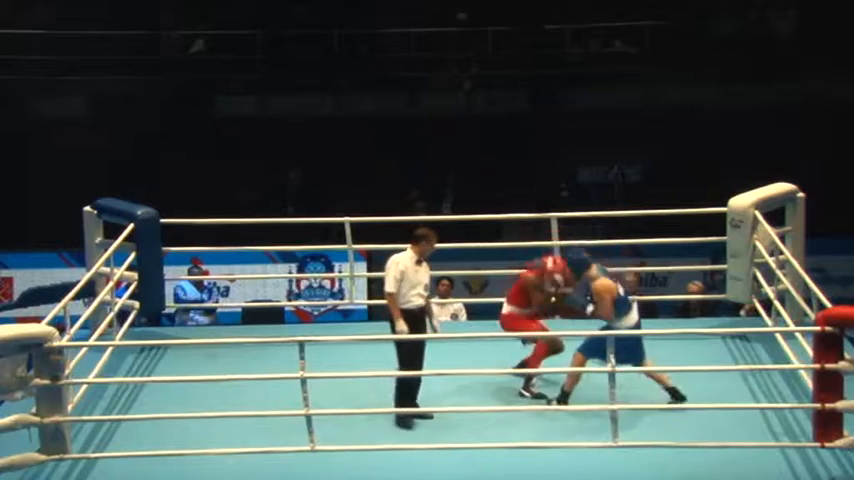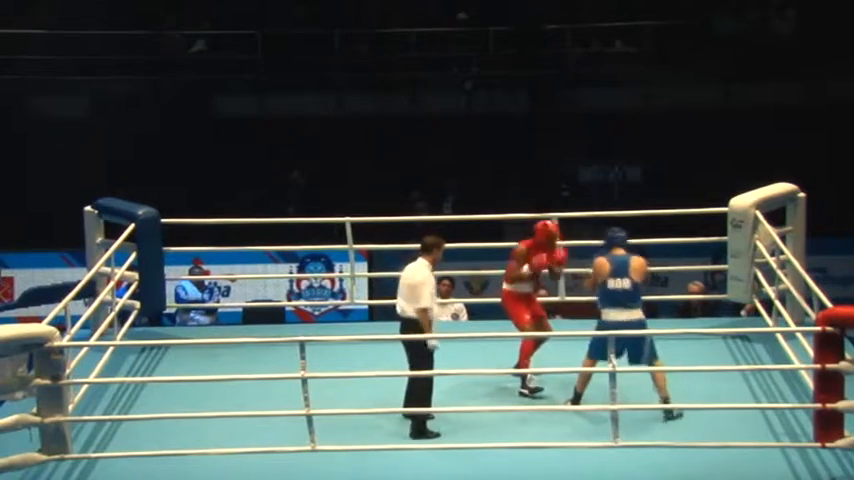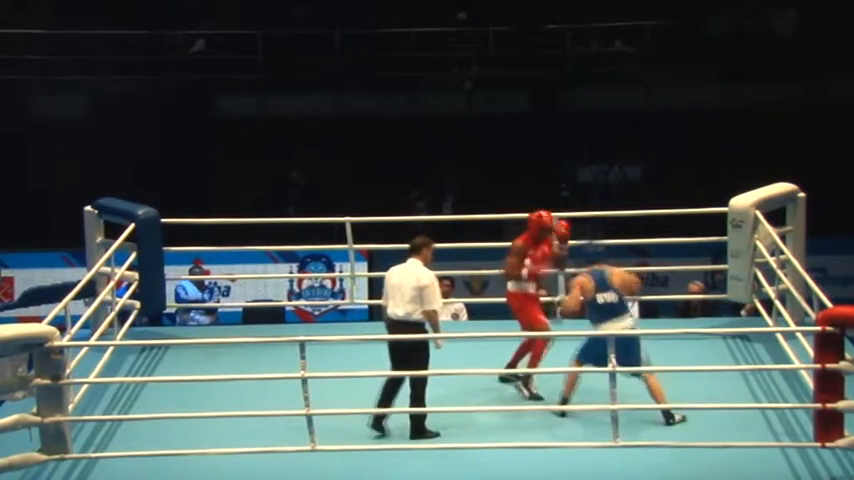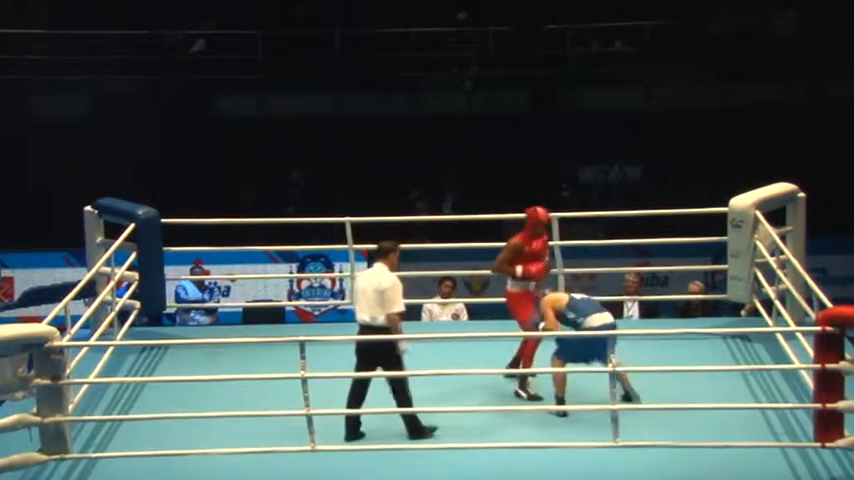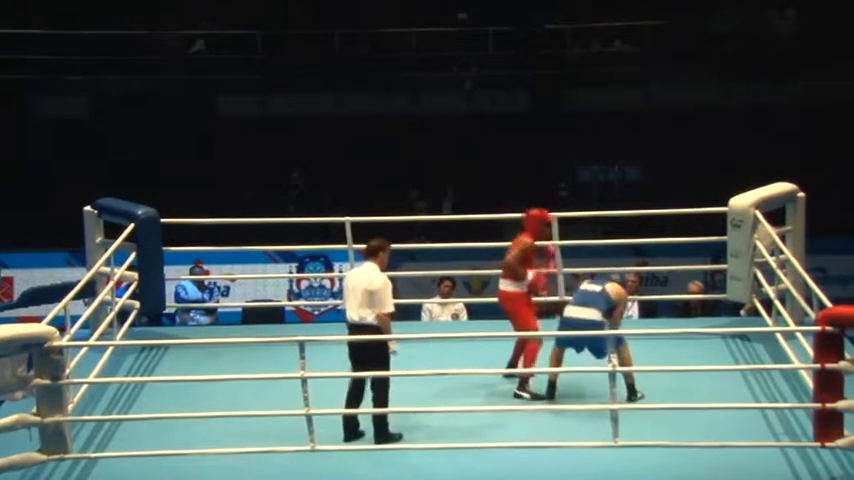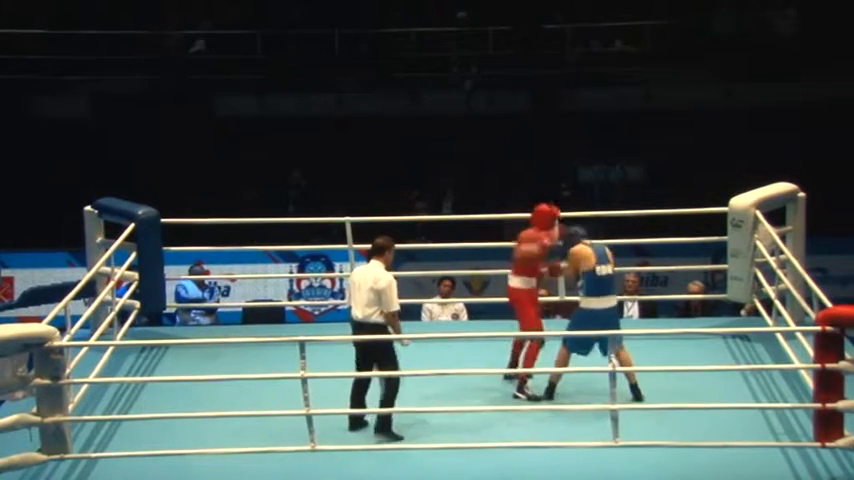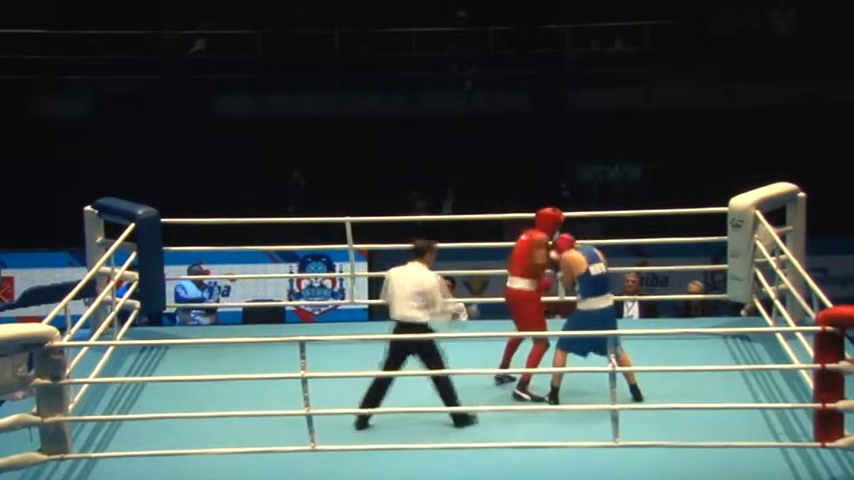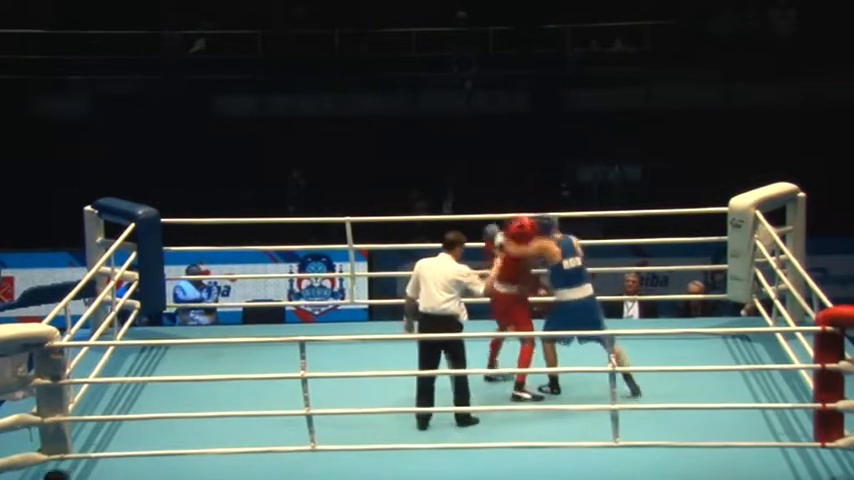
dt=0.5s
person 1, frame 1
left shoulder: (423, 265)
right shoulder: (398, 261)
right elbow: (390, 293)
left wrist: (432, 319)
right wrist: (398, 320)
left hip: (418, 317)
right hip: (404, 317)
left knee: (417, 365)
right knee: (406, 365)
left ankle: (411, 406)
right ankle: (401, 411)
person 1, frame 2
left shoulder: (410, 268)
right shoulder: (425, 275)
right elbow: (423, 309)
right wrist: (430, 336)
left hip: (406, 325)
right hip: (416, 327)
left knee: (416, 371)
right knee: (424, 376)
left ankle: (411, 410)
right ankle: (418, 428)
person 1, frame 3
left shoulder: (392, 272)
right shoulder: (426, 276)
left elbow: (385, 305)
right elbow: (430, 311)
right wrist: (437, 335)
left hip: (395, 329)
right hip: (415, 331)
left knee: (395, 376)
right knee: (418, 381)
left ankle: (379, 419)
right ankle: (418, 429)
person 1, frame 4
left shoulder: (361, 277)
right shoulder: (390, 279)
left elbow: (359, 308)
right elbow: (392, 316)
right wrist: (400, 340)
left hip: (364, 335)
right hip: (383, 336)
left knee: (359, 382)
right knee: (399, 384)
left ankle: (351, 429)
right ankle: (415, 429)
person 1, frame 5
left shoulder: (350, 275)
right shoulder: (380, 279)
left elbow: (348, 306)
right elbow: (383, 316)
right wrist: (390, 340)
left hip: (354, 333)
right hip: (373, 335)
left knee: (357, 382)
right knee: (380, 386)
left ankle: (350, 430)
right ankle: (381, 433)
person 1, frame 6
left shoulder: (357, 272)
right shoulder: (386, 278)
right elbow: (390, 313)
right wrist: (400, 335)
left hip: (358, 329)
right hip: (377, 332)
left knee: (362, 375)
right knee: (391, 379)
left ankle: (356, 420)
right ankle: (383, 426)
person 1, frame 7
left shoulder: (394, 273)
right shoulder: (430, 278)
left elbow: (387, 300)
right elbow: (439, 310)
right wrist: (455, 311)
left hip: (400, 330)
right hip: (419, 331)
left knee: (386, 374)
right knee: (439, 373)
left ankle: (362, 417)
right ankle: (459, 416)
person 1, frame 8
left shoulder: (422, 264)
right shoulder: (460, 270)
left elbow: (410, 296)
right elbow: (482, 289)
left wrist: (409, 319)
left hip: (427, 322)
right hip: (449, 323)
left knee: (426, 371)
right knee: (458, 370)
left ankle: (423, 418)
right ankle: (463, 416)
person 2, frame 1
left shoulder: (553, 278)
right shoulder: (530, 279)
left elbow: (564, 309)
right elbow: (541, 307)
right wrist: (550, 286)
left hip: (526, 315)
right hip: (511, 317)
left knee: (557, 346)
right knee: (545, 339)
left ankle: (522, 366)
right ankle: (527, 386)
person 2, frame 2
left shoulder: (551, 248)
right shoulder: (523, 249)
left elbow: (555, 276)
right elbow: (509, 277)
left wrist: (558, 265)
right wrist: (530, 267)
left hip: (529, 295)
right hip: (512, 295)
left knee: (545, 332)
right knee: (530, 332)
left ankle: (520, 366)
right ankle: (525, 383)
person 2, frame 3
left shoulder: (547, 241)
right shoulder: (520, 245)
left elbow: (560, 263)
right elbow: (509, 273)
left wrist: (562, 242)
right wrist: (529, 272)
left hip: (531, 294)
right hip: (519, 296)
left knee: (534, 336)
right knee: (544, 335)
left ankle: (508, 371)
right ankle: (526, 382)
person 2, frame 4
left shoulder: (542, 240)
right shoulder: (517, 243)
left elbow: (545, 267)
right elbow: (497, 267)
left wrist: (543, 257)
right wrist: (522, 270)
left hip: (531, 293)
right hip: (517, 294)
right knee: (533, 334)
left ankle: (514, 366)
right ankle: (522, 385)
person 2, frame 5
left shoulder: (526, 241)
right shoulder: (526, 241)
right elbow: (509, 263)
right wrist: (532, 277)
left hip: (519, 292)
right hip: (512, 294)
left knee: (527, 332)
right knee: (534, 337)
left ankle: (512, 367)
right ankle: (522, 386)
person 2, frame 6
left shoulder: (528, 234)
right shoulder: (535, 236)
left elbow: (536, 261)
right elbow: (520, 254)
right wrist: (545, 242)
left hip: (518, 287)
right hip: (523, 291)
left knee: (525, 330)
right knee: (537, 337)
left ankle: (512, 368)
right ankle: (521, 388)
person 2, frame 7
left shoulder: (526, 235)
right shoulder: (541, 238)
right elbow: (539, 264)
left wrist: (540, 280)
left hip: (512, 289)
right hip: (524, 292)
left knee: (520, 332)
right knee: (541, 341)
left ankle: (502, 371)
right ankle: (522, 387)
person 2, frame 8
left shoulder: (497, 239)
right shoulder: (518, 255)
left hip: (496, 292)
right hip: (511, 296)
left knee: (503, 328)
right knee: (528, 341)
left ankle: (490, 369)
right ankle: (520, 388)
person 3, frame 1
left shoulder: (599, 284)
right shoulder: (595, 268)
left elbow: (608, 315)
left wrist: (589, 308)
left hip: (621, 328)
right hip: (632, 322)
left knee: (580, 355)
right knee: (640, 363)
left ankle: (562, 398)
right ankle: (675, 394)
person 3, frame 2
left shoulder: (600, 262)
right shoulder: (639, 262)
left elbow: (590, 288)
left hip: (608, 322)
right hip: (635, 322)
left knee: (591, 359)
right knee: (654, 363)
left ankle: (575, 400)
right ankle: (667, 407)
person 3, frame 3
left shoulder: (581, 281)
right shoulder: (616, 273)
left elbow: (570, 308)
right elbow: (637, 288)
left wrist: (560, 309)
left hip: (603, 335)
right hip: (627, 331)
left knee: (578, 363)
right knee: (645, 372)
left ankle: (563, 405)
right ankle: (668, 415)
person 3, frame 4
left shoulder: (548, 300)
right shoulder: (576, 295)
left elbow: (552, 329)
left wrist: (543, 326)
left hip: (592, 329)
right hip: (609, 325)
left knee: (557, 360)
right knee: (607, 359)
left ankle: (560, 405)
right ankle: (629, 393)
person 3, frame 5
left shoulder: (586, 282)
right shoulder: (619, 291)
right elbow: (615, 323)
left hip: (569, 320)
right hip: (593, 323)
left knee: (558, 347)
right knee: (621, 346)
left ankle: (550, 391)
right ankle: (632, 392)
person 3, frame 6
left shoulder: (577, 250)
right shoulder: (606, 250)
left elbow: (571, 279)
left wrist: (568, 264)
left hip: (589, 309)
right hip: (611, 308)
left knee: (567, 347)
right knee: (618, 348)
left ankle: (550, 390)
right ankle: (636, 391)
person 3, frame 7
left shoulder: (567, 256)
right shoulder: (596, 251)
left elbow: (568, 285)
left wrist: (562, 270)
left hip: (587, 311)
right hip: (607, 308)
left knee: (562, 348)
right knee: (616, 350)
left ankle: (554, 394)
right ankle: (635, 391)
person 3, frame 8
left shoulder: (544, 244)
right shoulder: (573, 241)
left elbow: (515, 251)
left hip: (567, 302)
right hip: (588, 298)
left knee: (548, 340)
right knee: (608, 341)
left ankle: (554, 384)
right ankle: (630, 382)
